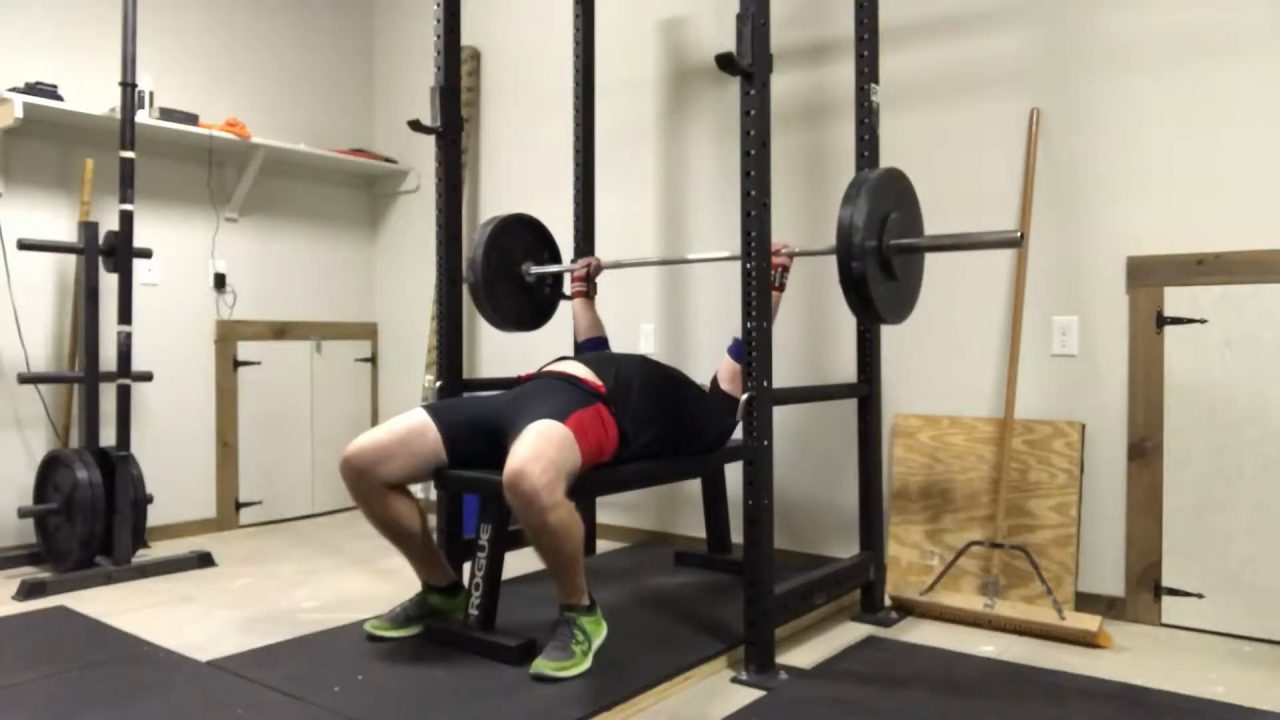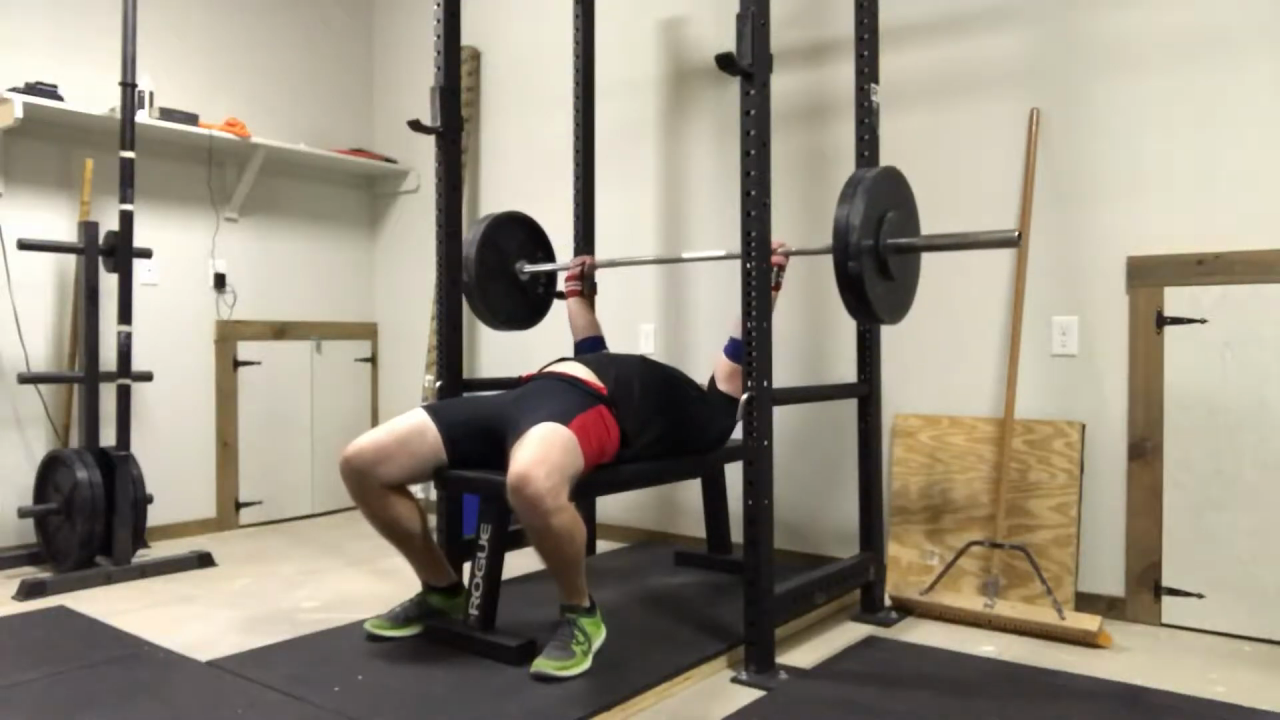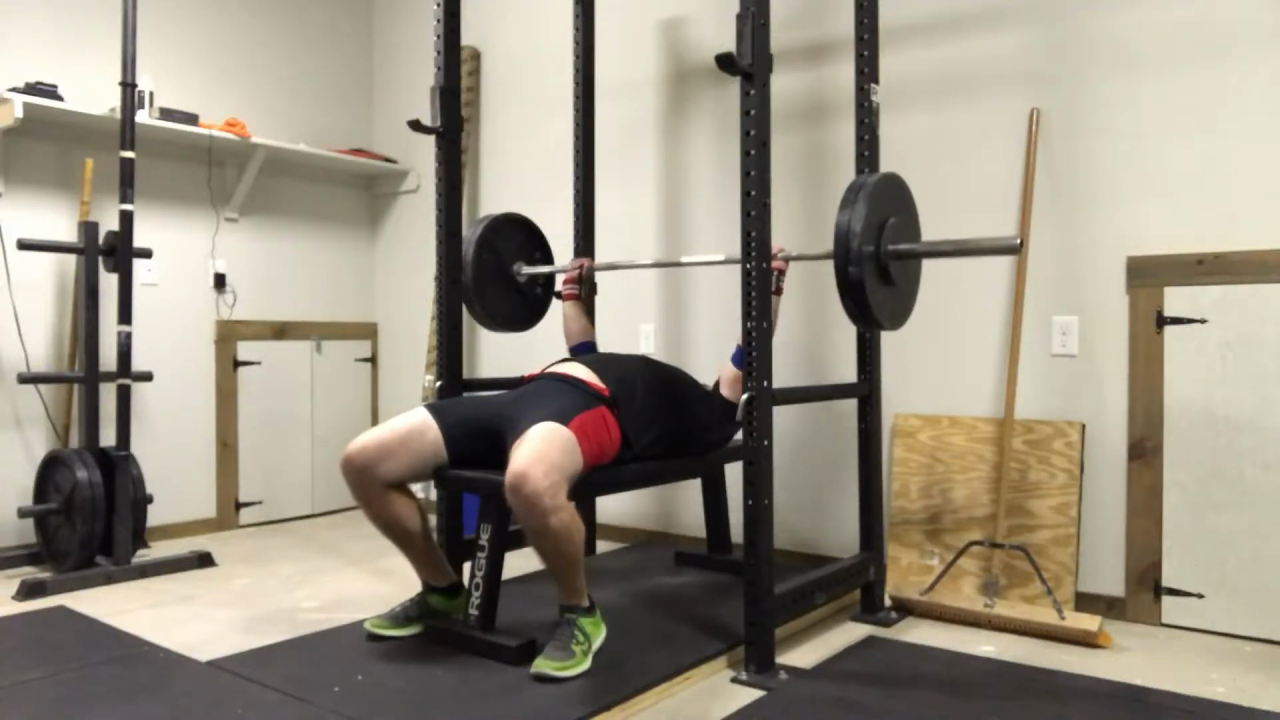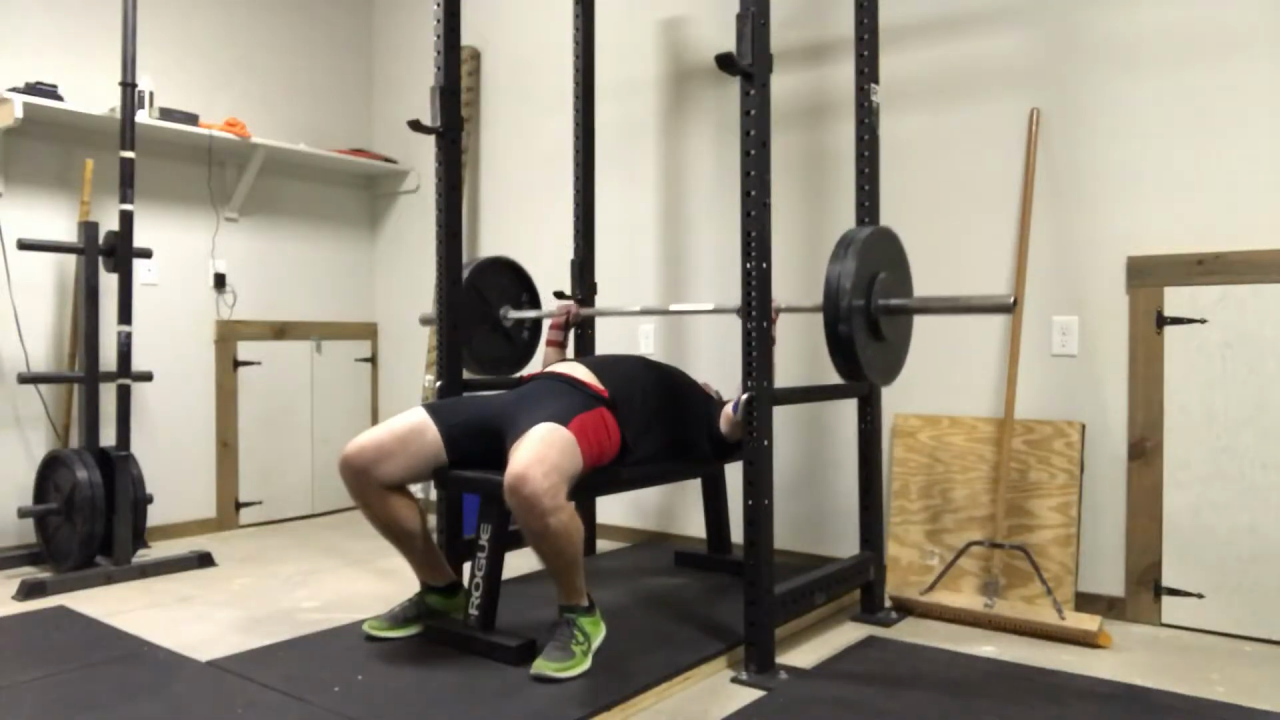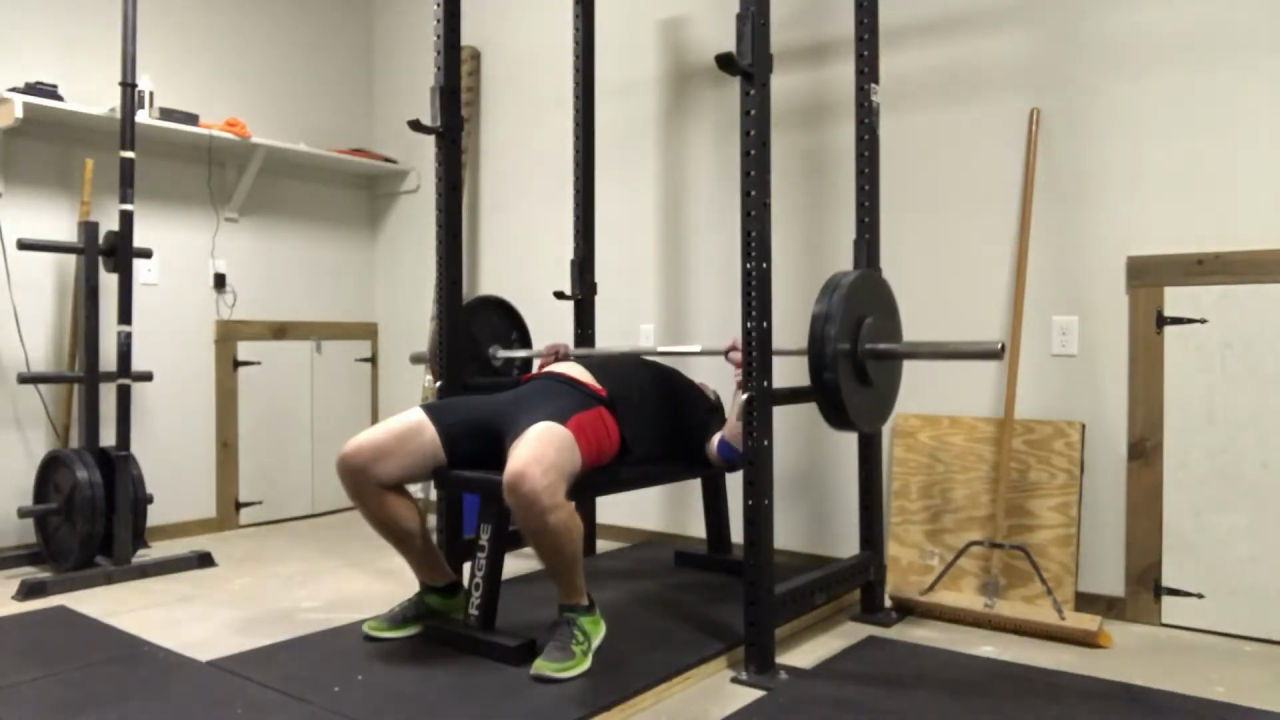
dt=0.4s
person 1, frame 1
left shoulder: (706, 417)
right shoulder: (641, 389)
left elbow: (745, 357)
right elbow: (591, 348)
left wrist: (771, 281)
right wrist: (582, 289)
left knee: (528, 479)
right knee: (362, 461)
left ankle: (579, 613)
right ankle: (442, 591)
person 1, frame 2
left shoulder: (707, 416)
right shoulder: (637, 390)
left elbow: (740, 356)
right elbow: (590, 347)
left wrist: (767, 280)
right wrist: (576, 288)
left knee: (532, 484)
right knee: (361, 462)
left ankle: (580, 614)
right ankle: (442, 592)
person 1, frame 3
left shoulder: (708, 417)
right shoulder: (649, 389)
left elbow: (748, 364)
right elbow: (581, 353)
left wrist: (770, 286)
right wrist: (573, 293)
left knee: (530, 482)
right knee: (362, 460)
left ankle: (580, 614)
right ankle: (442, 593)
person 1, frame 4
left shoulder: (707, 419)
left elbow: (746, 410)
right wrist: (555, 337)
left knee: (527, 484)
right knee: (360, 461)
left ankle: (578, 615)
right ankle: (440, 592)
person 1, frame 5
left shoulder: (700, 418)
left elbow: (732, 452)
right wrist: (543, 367)
left knee: (528, 482)
right knee: (358, 461)
left ankle: (578, 613)
right ankle: (440, 592)
